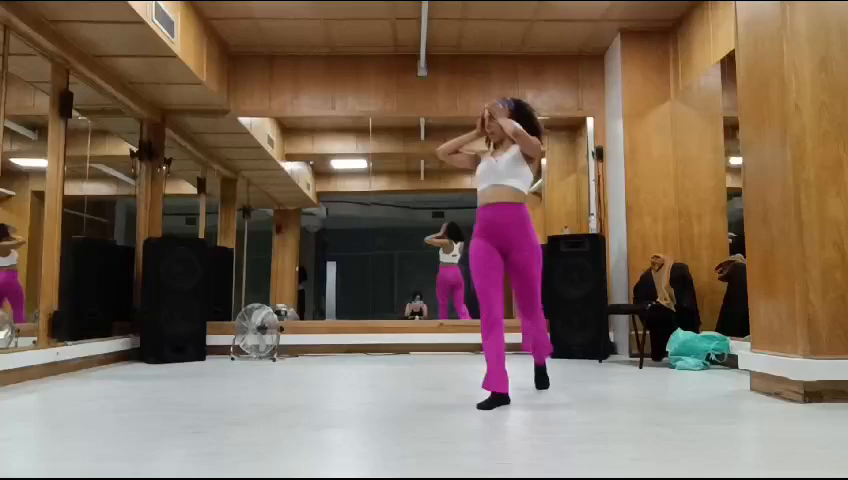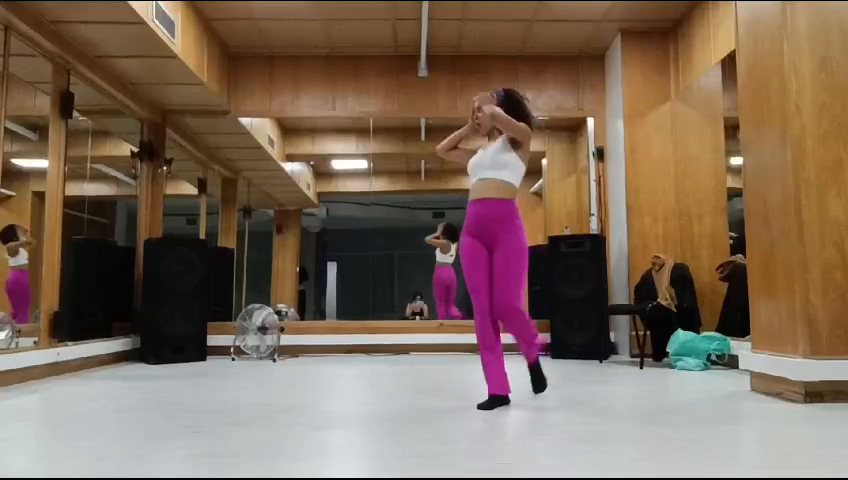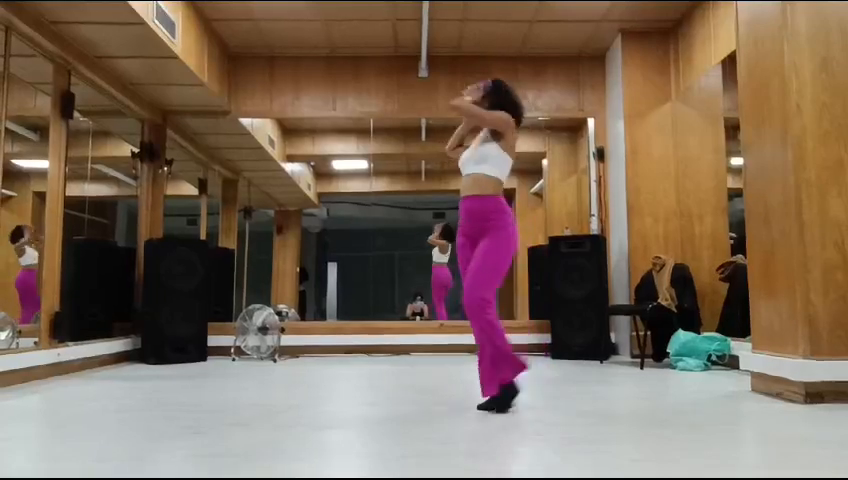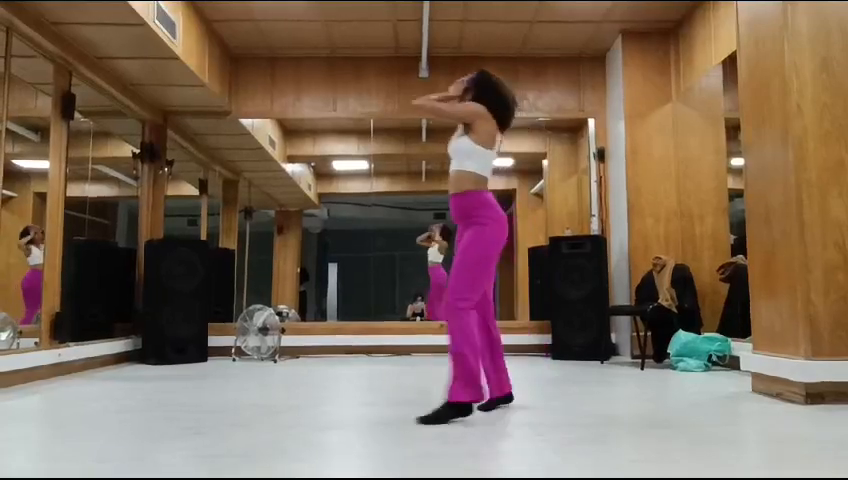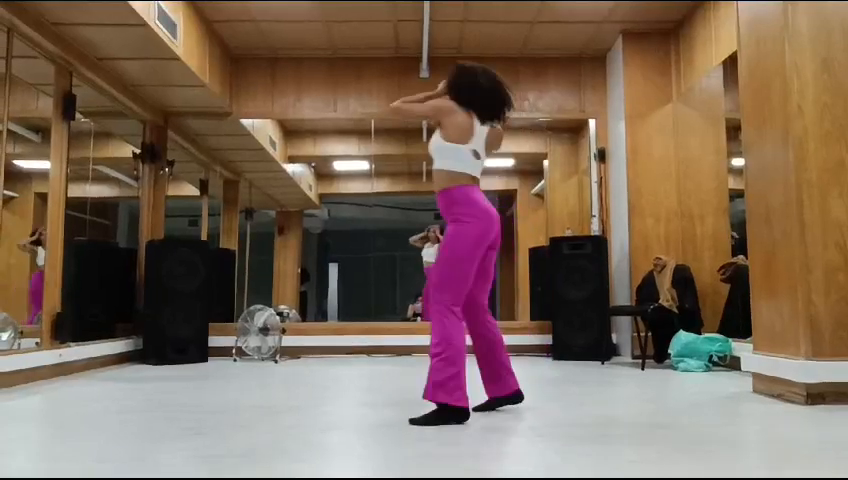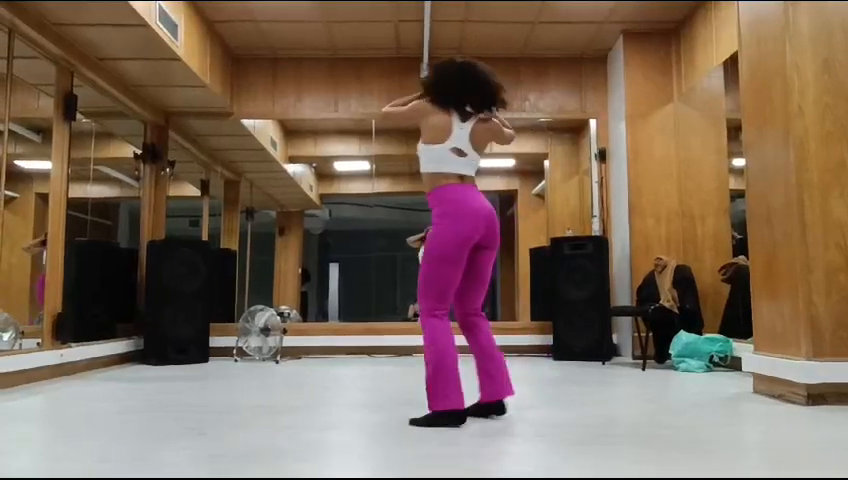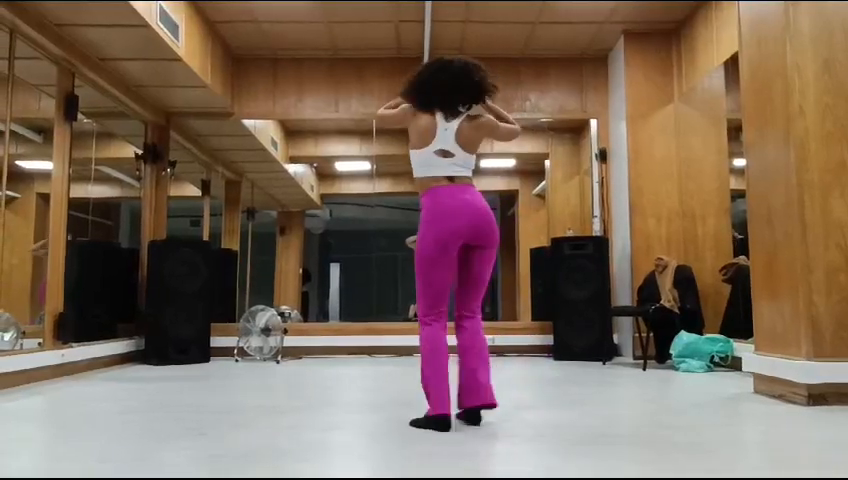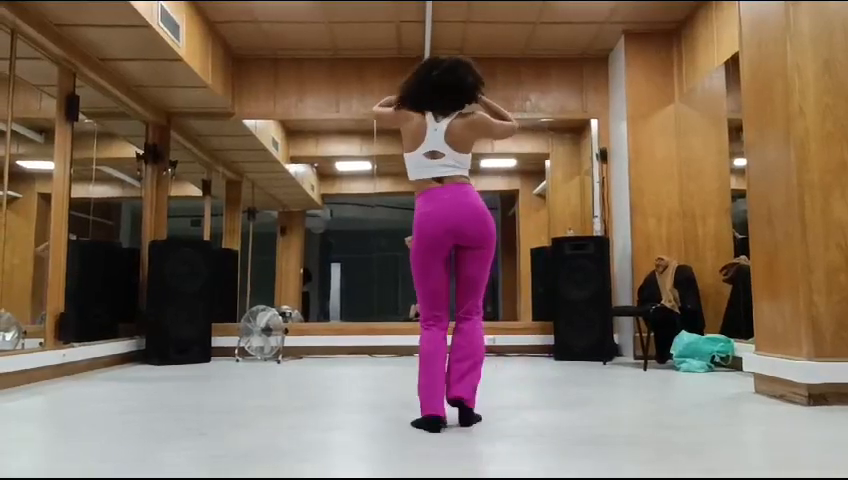
dt=0.1s
person 1, frame 1
left shoulder: (528, 150)
right shoulder: (481, 158)
left elbow: (536, 143)
right elbow: (442, 153)
left wrist: (502, 120)
right wrist: (475, 133)
left hip: (518, 229)
right hip: (483, 232)
left knee: (529, 306)
right knee: (490, 312)
left ankle: (540, 360)
right ankle: (498, 388)
person 1, frame 2
left shoulder: (518, 136)
right shoulder: (477, 152)
left elbow: (503, 119)
right elbow: (442, 150)
left wrist: (489, 107)
right wrist: (470, 127)
left hip: (506, 225)
right hip: (472, 229)
left knee: (509, 306)
right knee: (483, 311)
left ankle: (531, 353)
right ankle: (497, 388)
person 1, frame 3
left shoulder: (504, 123)
right shoulder: (478, 138)
left elbow: (459, 106)
right elbow: (450, 148)
left wrist: (470, 101)
right wrist: (467, 125)
left hip: (494, 224)
right hip: (467, 225)
left knee: (477, 302)
right knee: (478, 306)
left ankle: (508, 373)
right ankle: (496, 385)
person 1, frame 4
left shoulder: (480, 113)
right shoulder: (475, 130)
left elbow: (420, 104)
left wrist: (453, 95)
left hip: (484, 220)
right hip: (471, 221)
left knee: (457, 302)
right knee: (479, 308)
left ankle: (461, 397)
right ankle: (500, 389)
person 1, frame 5
left shoulder: (449, 109)
right shoulder: (490, 129)
left elbow: (397, 107)
left wrist: (435, 94)
right wrist: (489, 107)
left hip: (466, 215)
right hip: (479, 214)
left knee: (442, 305)
right knee: (476, 309)
left ankle: (451, 401)
right ankle: (505, 387)
person 1, frame 6
left shoulder: (429, 110)
right shoulder: (484, 125)
left elbow: (387, 113)
right elbow: (510, 134)
left wrist: (424, 96)
right wrist: (485, 108)
left hip: (452, 213)
right hip: (482, 212)
left knee: (433, 309)
right knee: (470, 311)
left ankle: (447, 405)
right ankle: (493, 395)
person 1, frame 7
left shoulder: (416, 116)
right shoulder: (477, 123)
left elbow: (382, 112)
right elbow: (515, 130)
left wrist: (418, 95)
right wrist: (486, 102)
left hip: (439, 214)
right hip: (478, 210)
left knee: (431, 316)
right knee: (469, 313)
left ankle: (439, 409)
right ankle: (475, 398)
person 1, frame 8
left shoulder: (408, 118)
right shoulder: (471, 121)
left elbow: (377, 109)
right elbow: (511, 126)
left wrist: (411, 96)
right wrist: (481, 99)
left hip: (430, 216)
right hip: (472, 211)
left knee: (433, 319)
right knee: (469, 313)
left ankle: (433, 411)
right ankle: (462, 399)
